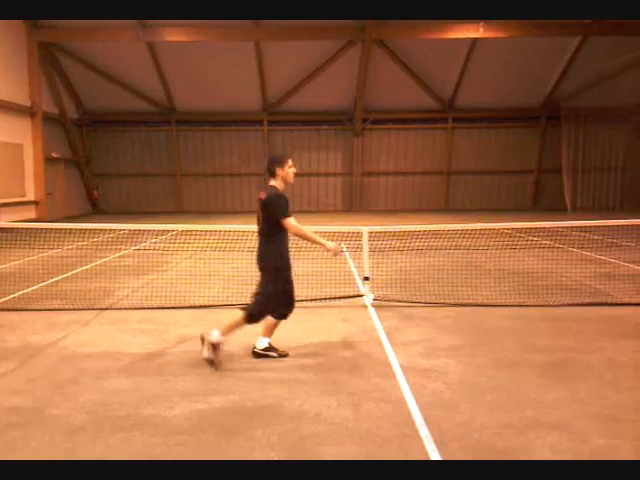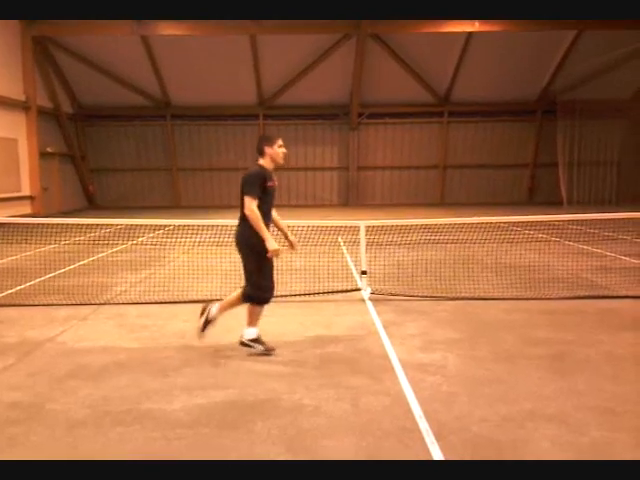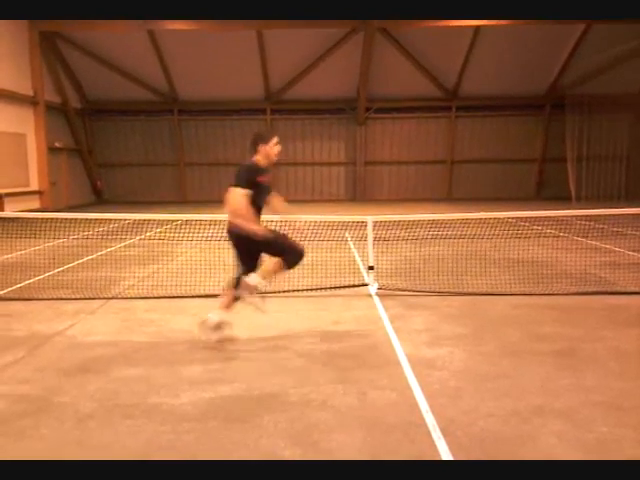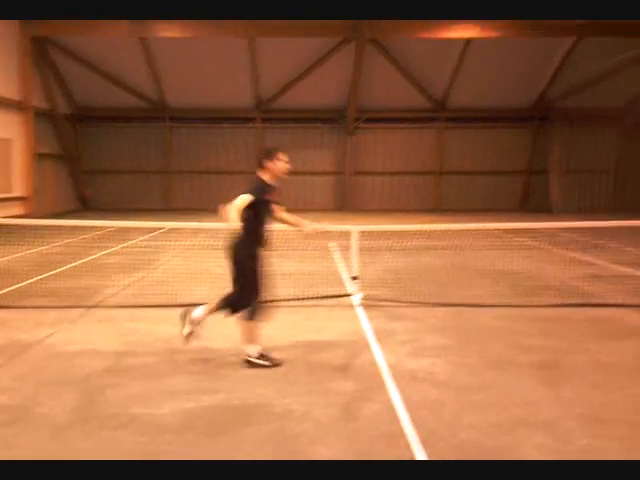
dt=0.7s
person 1, frame 1
left shoulder: (270, 194)
right shoulder: (275, 197)
right elbow: (292, 227)
right wrist: (323, 243)
left hip: (277, 258)
right hip: (273, 260)
left knee: (284, 303)
right knee: (260, 306)
left ankle: (262, 345)
right ankle: (216, 336)
person 1, frame 2
left shoulder: (268, 176)
right shoulder: (254, 175)
right elbow: (250, 209)
left wrist: (287, 234)
right wrist: (268, 238)
left hip: (259, 242)
right hip: (250, 240)
left knee: (264, 288)
right knee: (259, 289)
left ankle: (250, 336)
right ankle: (214, 311)
person 1, frame 3
left shoulder: (263, 171)
right shoulder: (249, 170)
left elbow: (270, 198)
right elbow: (237, 198)
right wrist: (251, 224)
left hip: (248, 230)
right hip: (244, 230)
left knee: (248, 273)
right knee: (294, 253)
left ankle: (217, 316)
right ankle: (252, 282)
person 1, frame 4
left shoulder: (269, 188)
right shoulder: (257, 187)
left elbow: (277, 213)
right elbow: (238, 203)
left wrist: (302, 223)
right wrist: (232, 215)
left hip: (250, 248)
right hip: (245, 249)
left knee: (242, 295)
right knee: (252, 299)
left ankle: (197, 315)
right ankle: (253, 353)
